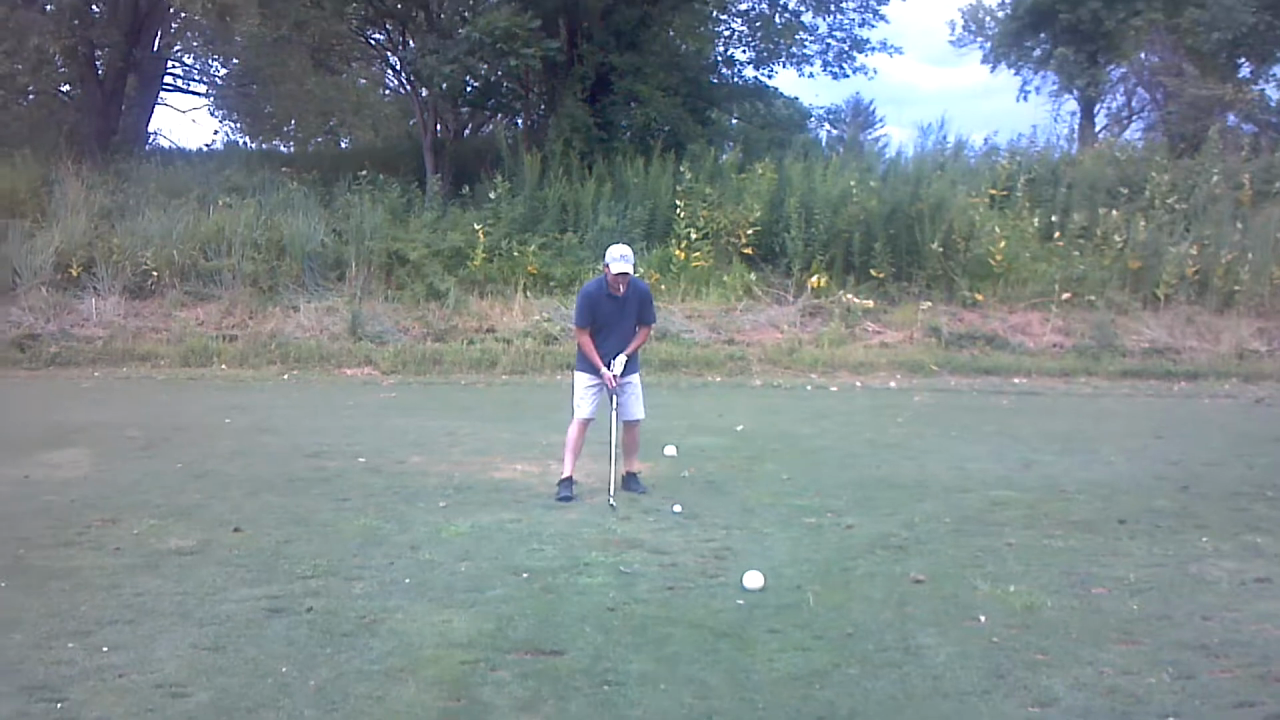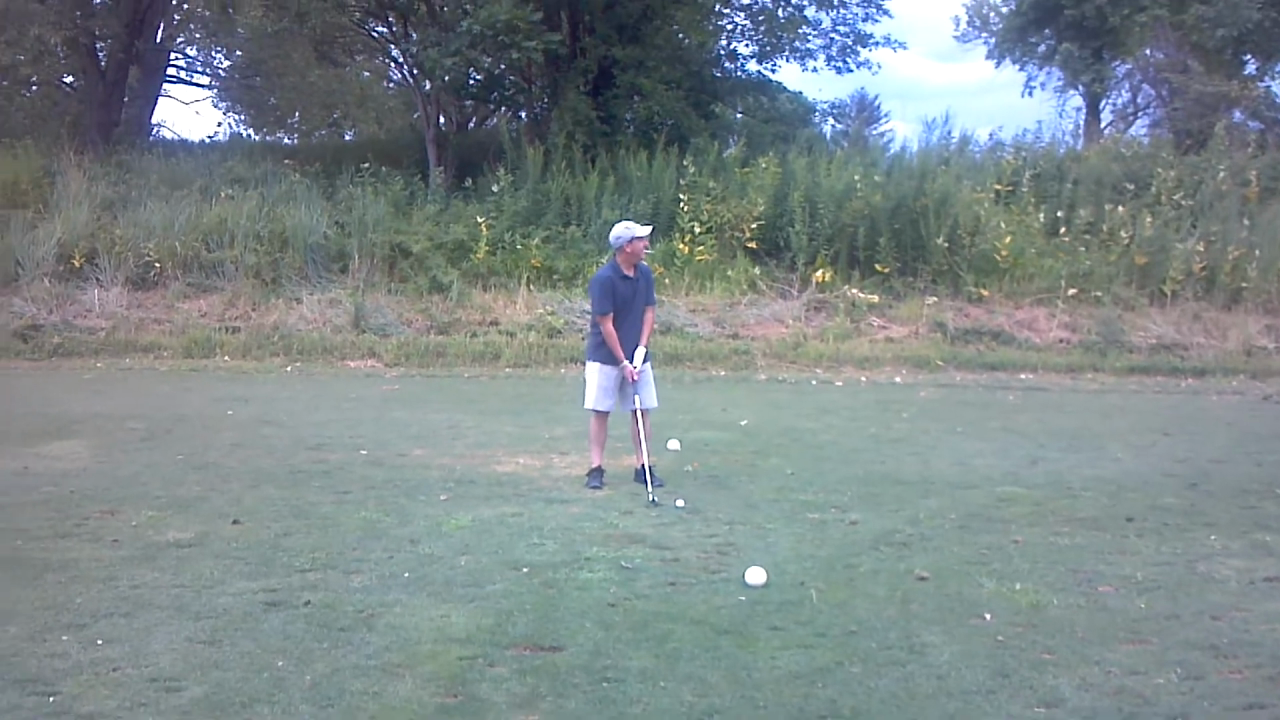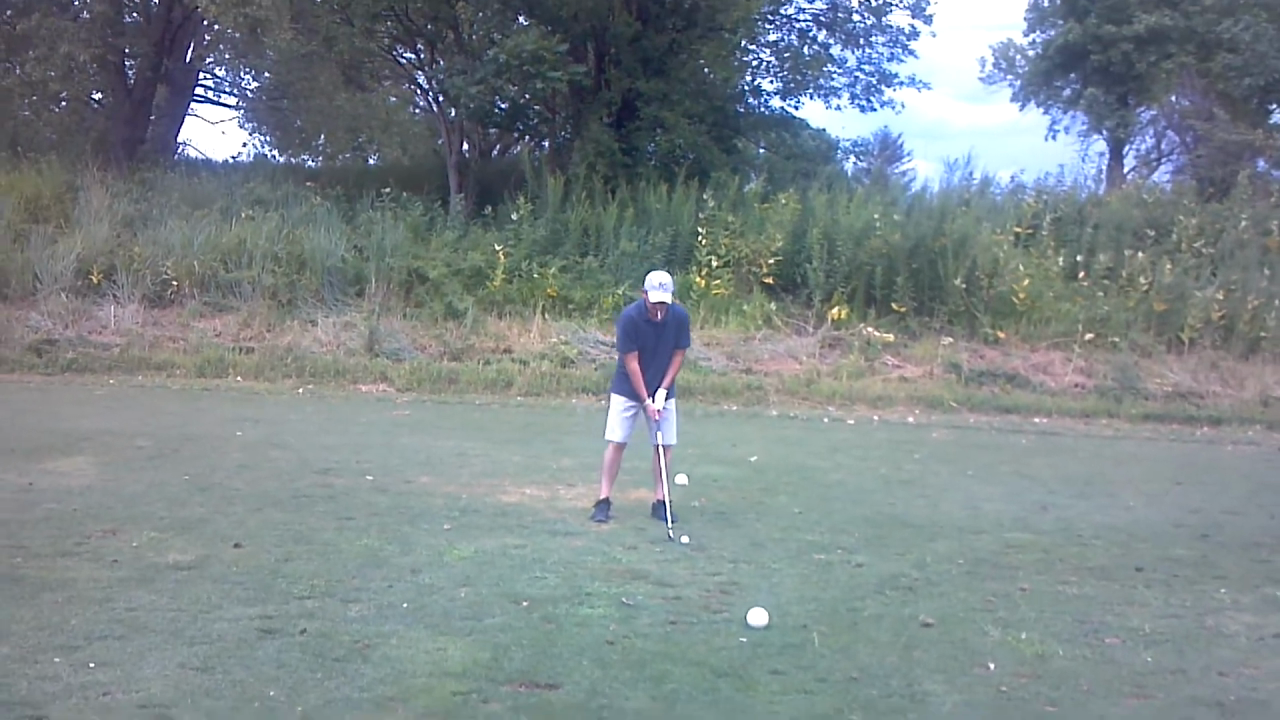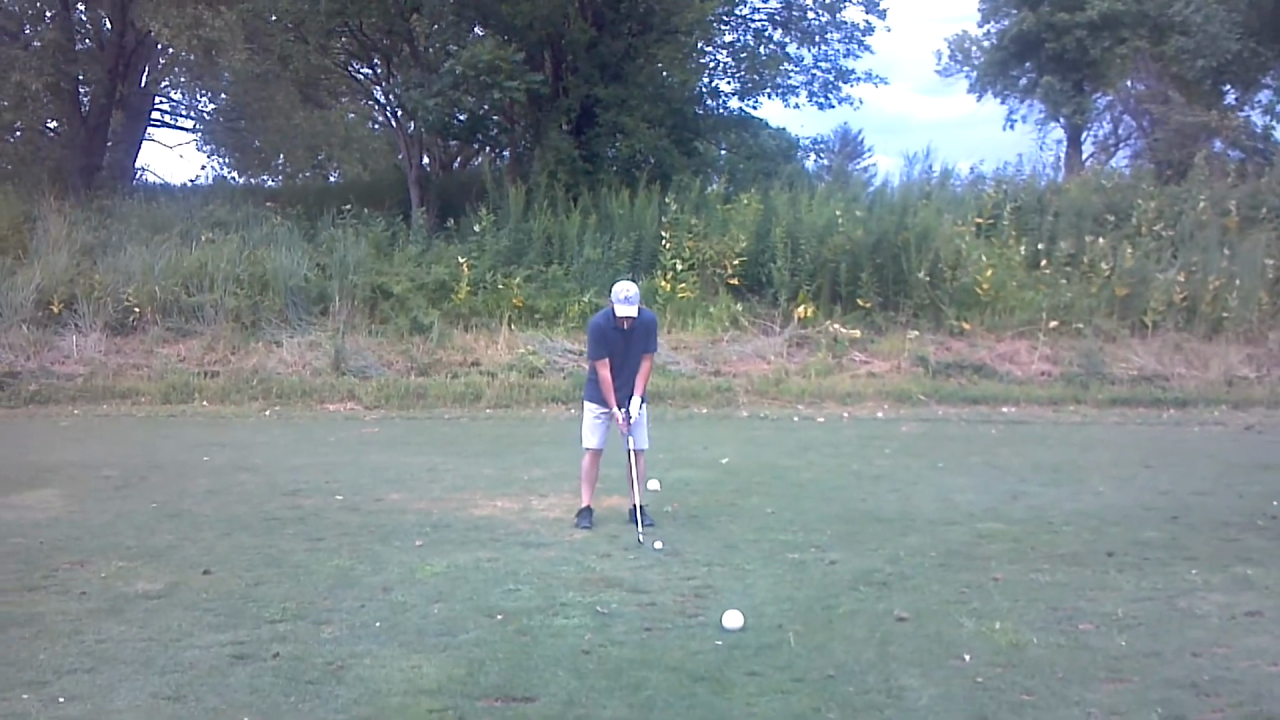
dt=1s
person 1, frame 1
left shoulder: (642, 291)
right shoulder: (590, 292)
left elbow: (645, 329)
right elbow: (582, 336)
left wrist: (625, 356)
right wrist: (602, 368)
left hip: (626, 367)
right hip: (590, 367)
left knee: (633, 421)
right knee: (581, 419)
left ankle: (630, 474)
right ankle: (566, 479)
person 1, frame 2
left shoulder: (645, 274)
right shoulder: (603, 279)
left elbow: (648, 312)
right elbow: (605, 325)
left wrist: (641, 349)
right wrist: (622, 362)
left hip: (637, 355)
right hip: (605, 357)
left knee: (642, 410)
right knee: (601, 412)
left ankle: (642, 466)
right ankle: (595, 468)
person 1, frame 3
left shoulder: (680, 316)
right shoulder: (629, 317)
left elbow: (678, 355)
right elbow: (631, 363)
left wrist: (662, 390)
right wrist: (646, 400)
left hip: (662, 391)
right hip: (627, 390)
left knee: (664, 445)
right knee: (617, 443)
left ankle: (660, 501)
right ankle: (603, 500)
person 1, frame 4
left shoulder: (649, 321)
right shoulder: (598, 324)
left elbow: (646, 361)
right elbow: (603, 369)
left wrist: (636, 398)
right wrist: (613, 409)
left hip: (633, 396)
right hip: (599, 397)
left knee: (637, 450)
right knee: (593, 450)
left ankle: (636, 506)
right ankle: (585, 508)
